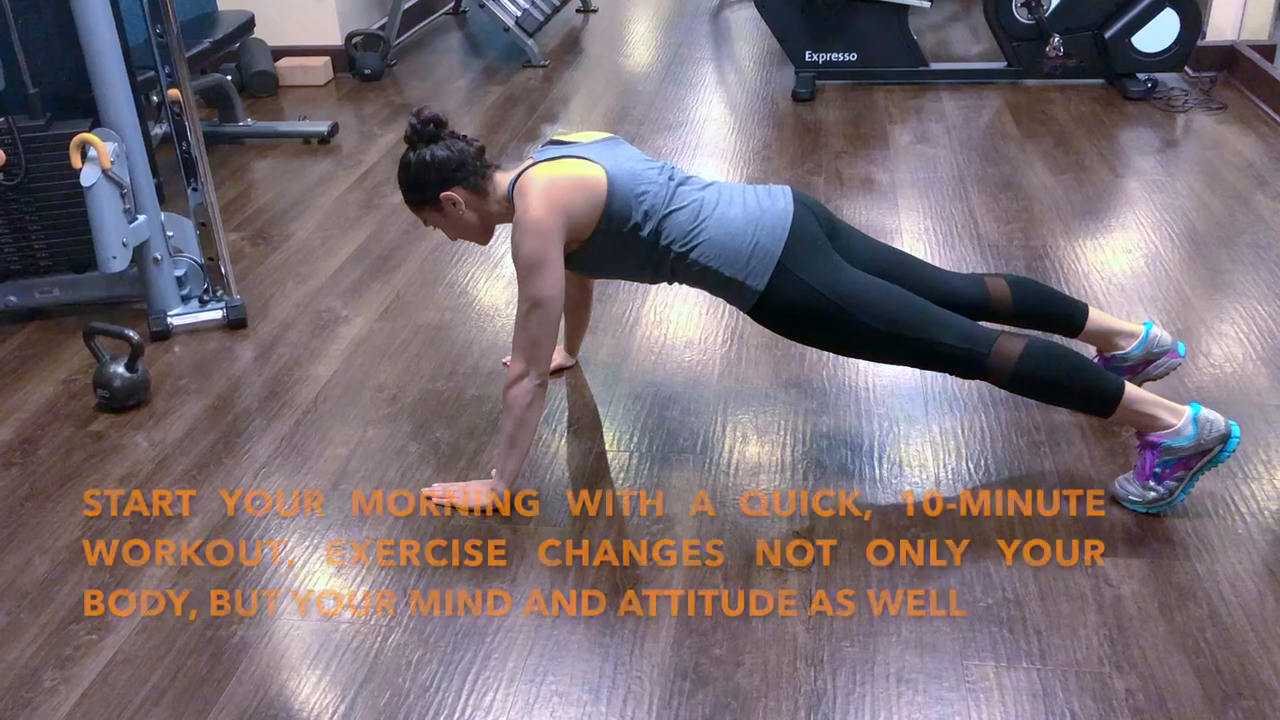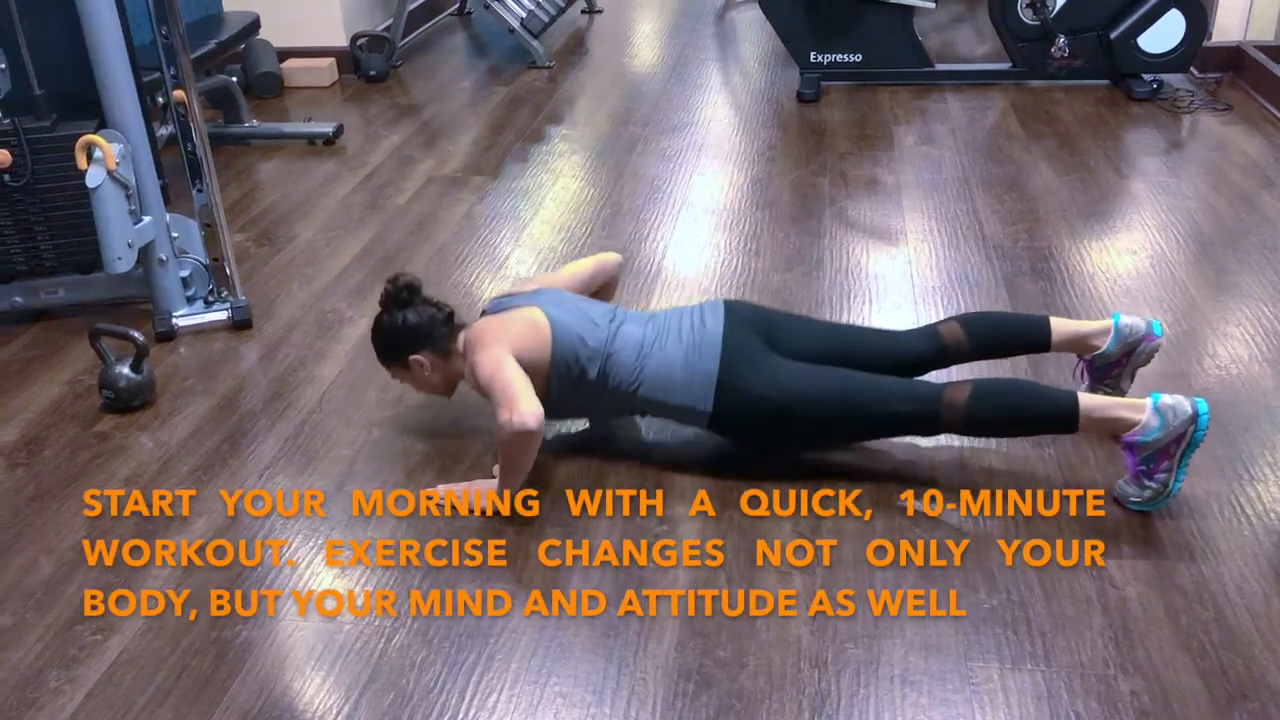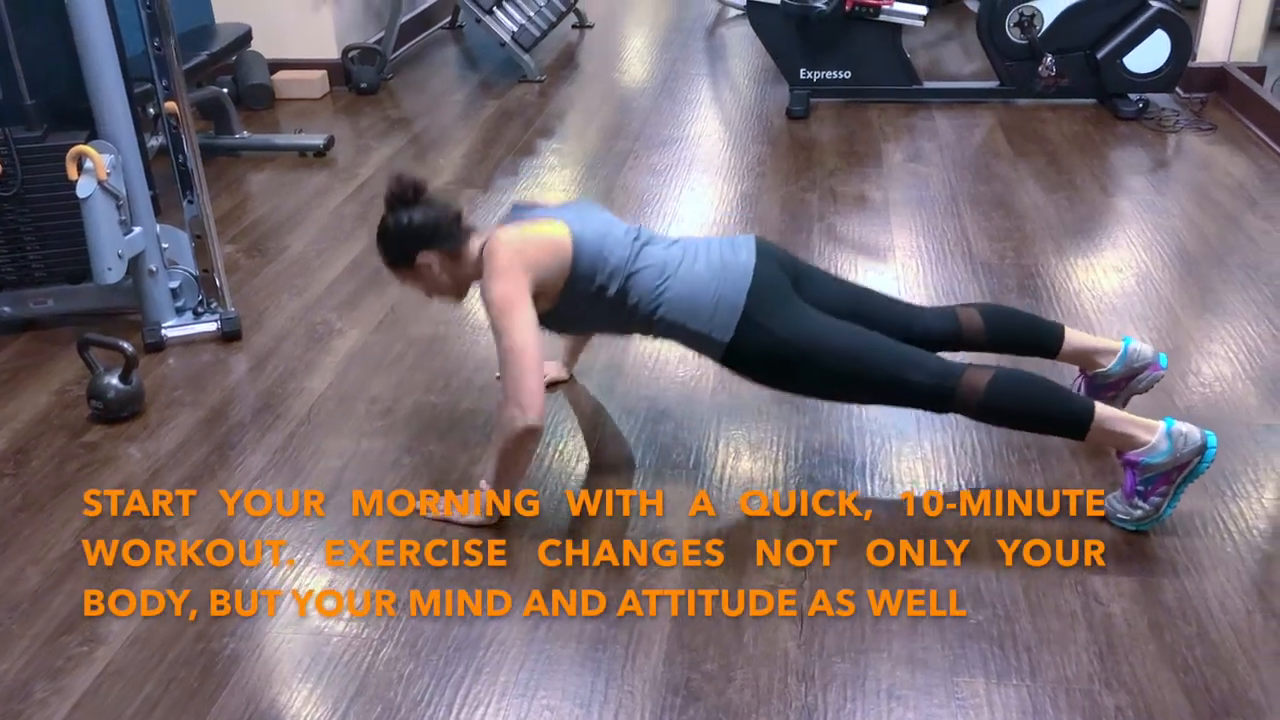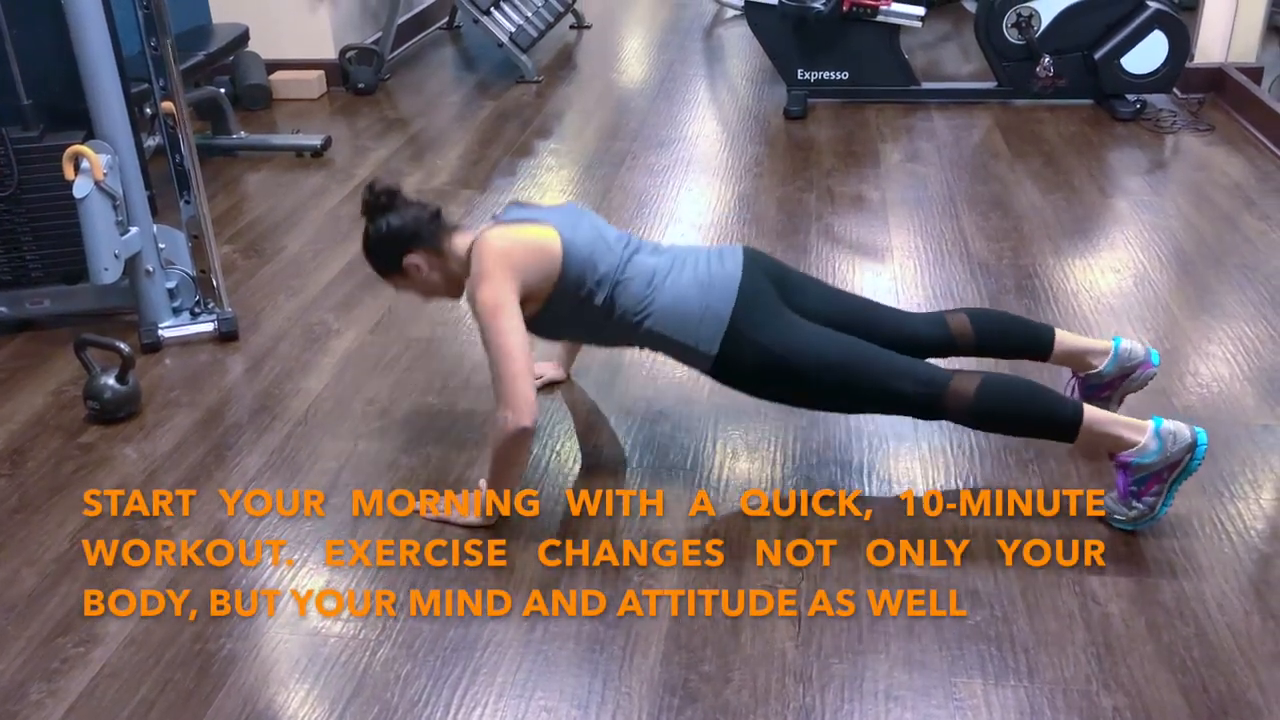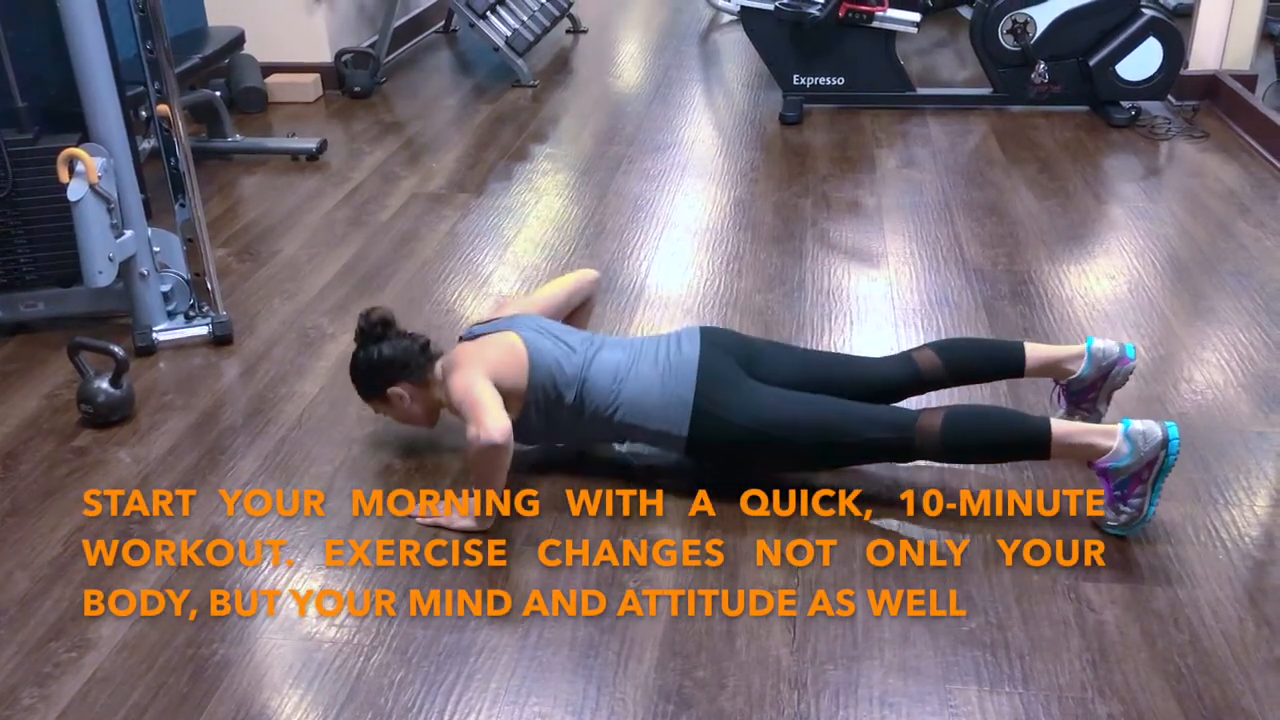
dt=1s
person 1, frame 1
left shoulder: (533, 207)
right shoulder: (556, 156)
left elbow: (525, 370)
left wrist: (496, 487)
right wrist: (569, 350)
left hip: (771, 268)
right hip: (780, 217)
left knee: (959, 346)
right knee: (956, 295)
left ankle: (1179, 428)
right ankle: (1130, 340)
person 1, frame 2
left shoulder: (484, 349)
right shoulder: (510, 303)
left elbow: (525, 422)
right elbow: (610, 260)
left wrist: (504, 491)
left hip: (727, 387)
right hip: (724, 325)
left knee: (918, 405)
right knee: (912, 348)
left ankle: (1148, 421)
right ankle: (1108, 335)
person 1, frame 3
left shoulder: (500, 270)
right shoulder: (524, 224)
left elbow: (525, 414)
left wrist: (495, 499)
right wrist: (569, 353)
left hip: (742, 321)
right hip: (743, 265)
left knee: (930, 381)
right knee: (929, 329)
left ankle: (1157, 439)
right ankle: (1111, 355)
person 1, frame 4
left shoulder: (489, 273)
right shoulder: (515, 218)
left elbow: (518, 420)
left wrist: (490, 505)
right wrist: (566, 361)
left hip: (731, 332)
right hip: (735, 274)
left knee: (921, 388)
right knee: (920, 333)
left ankle: (1146, 446)
right ankle: (1106, 356)
person 1, frame 5
left shoulder: (462, 376)
right shoulder: (494, 326)
left elbow: (493, 437)
right elbow: (587, 278)
left wrist: (482, 510)
left hip: (703, 413)
right hip: (700, 353)
left knee: (894, 431)
right knee: (886, 375)
left ankle: (1120, 444)
right ankle: (1082, 358)
